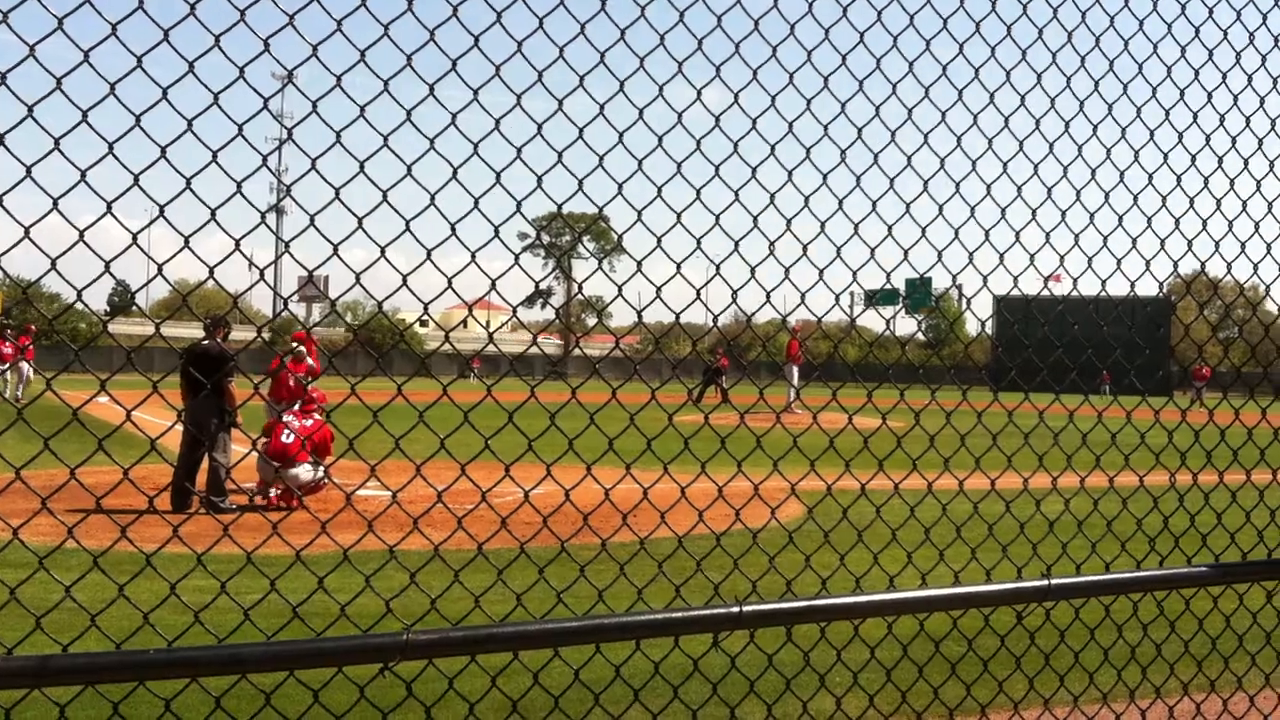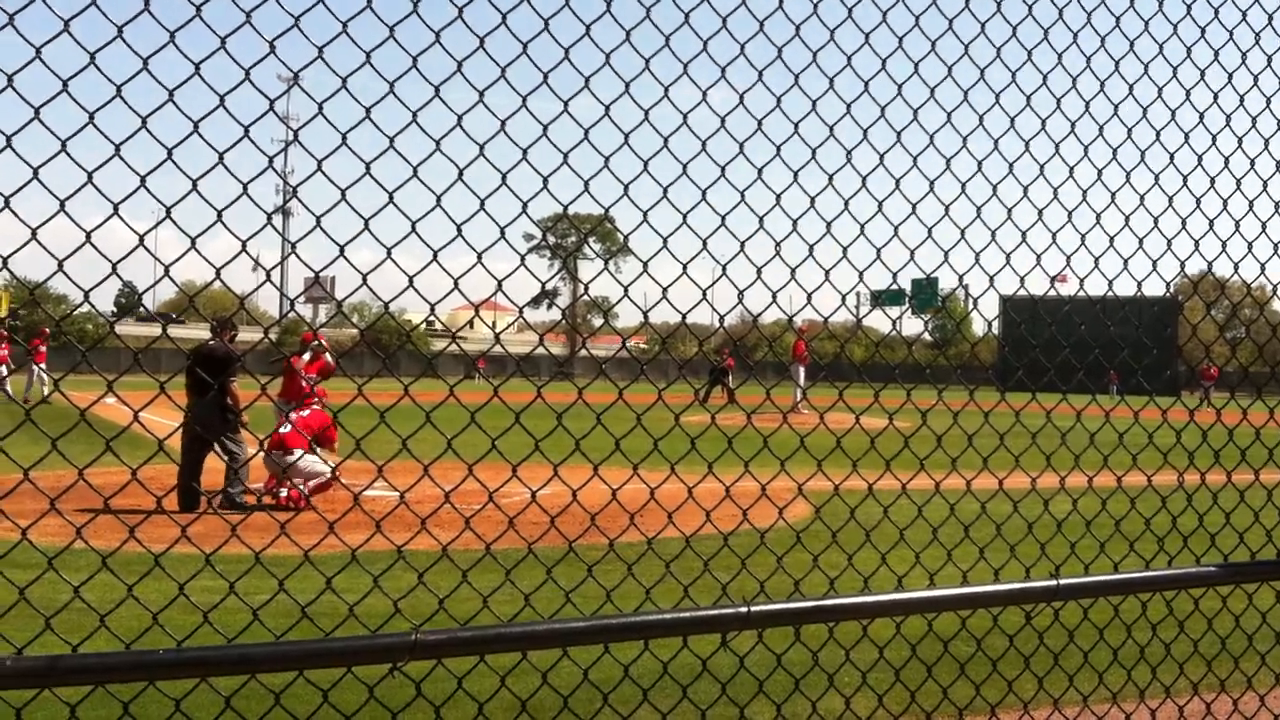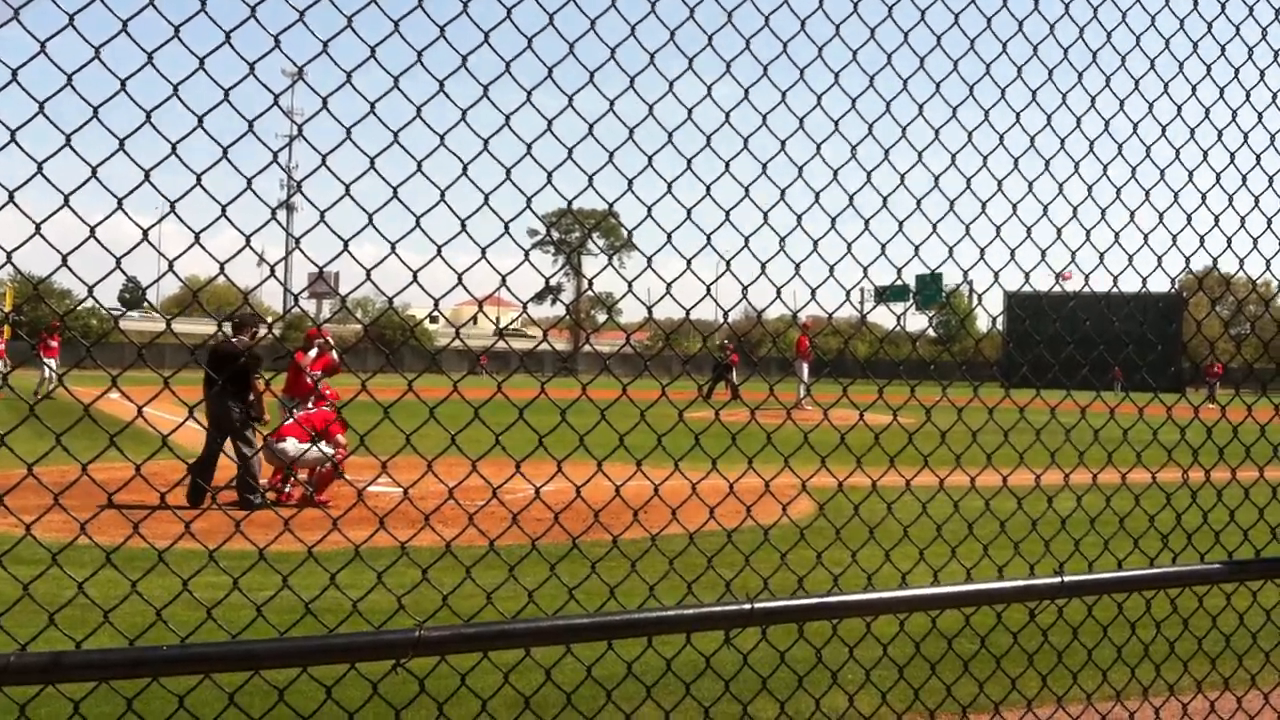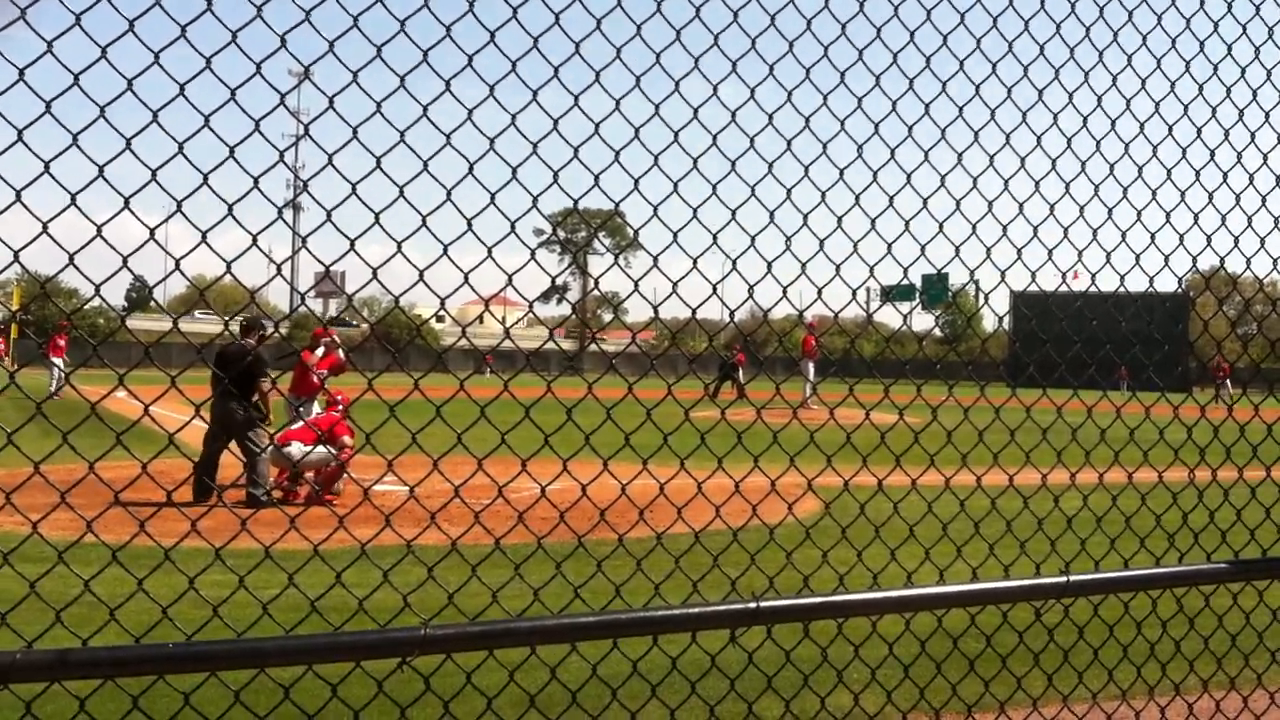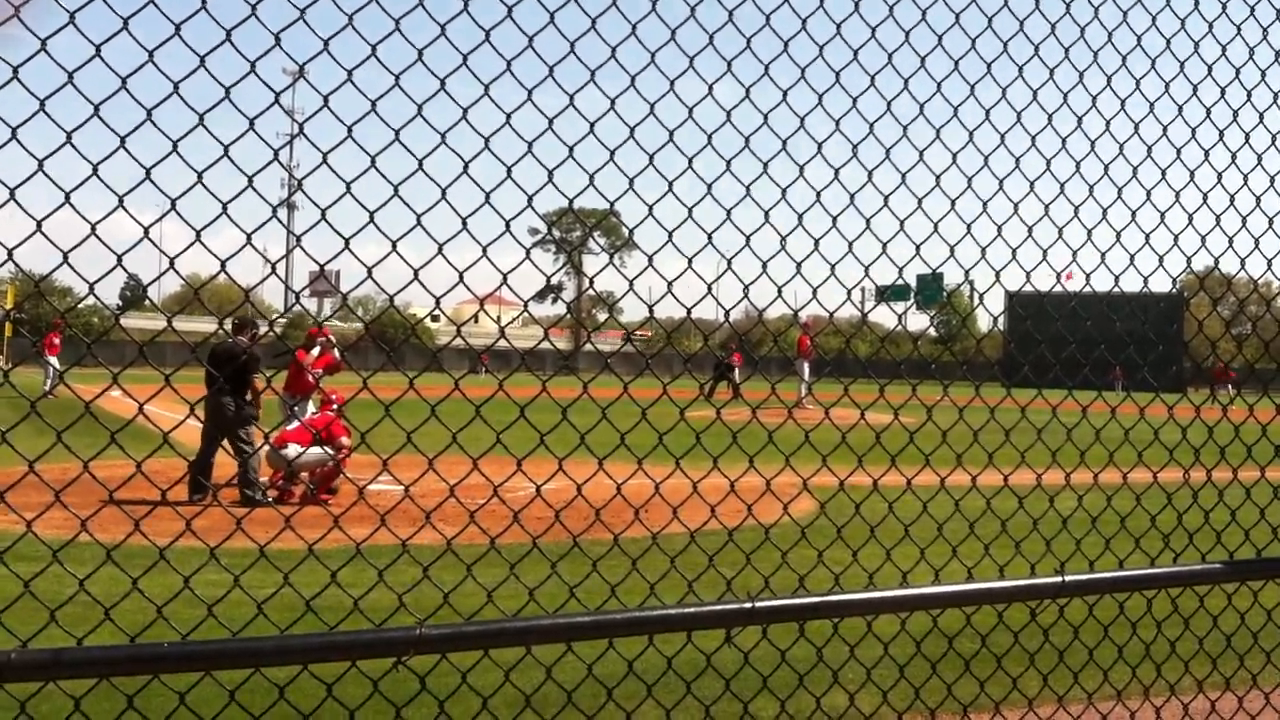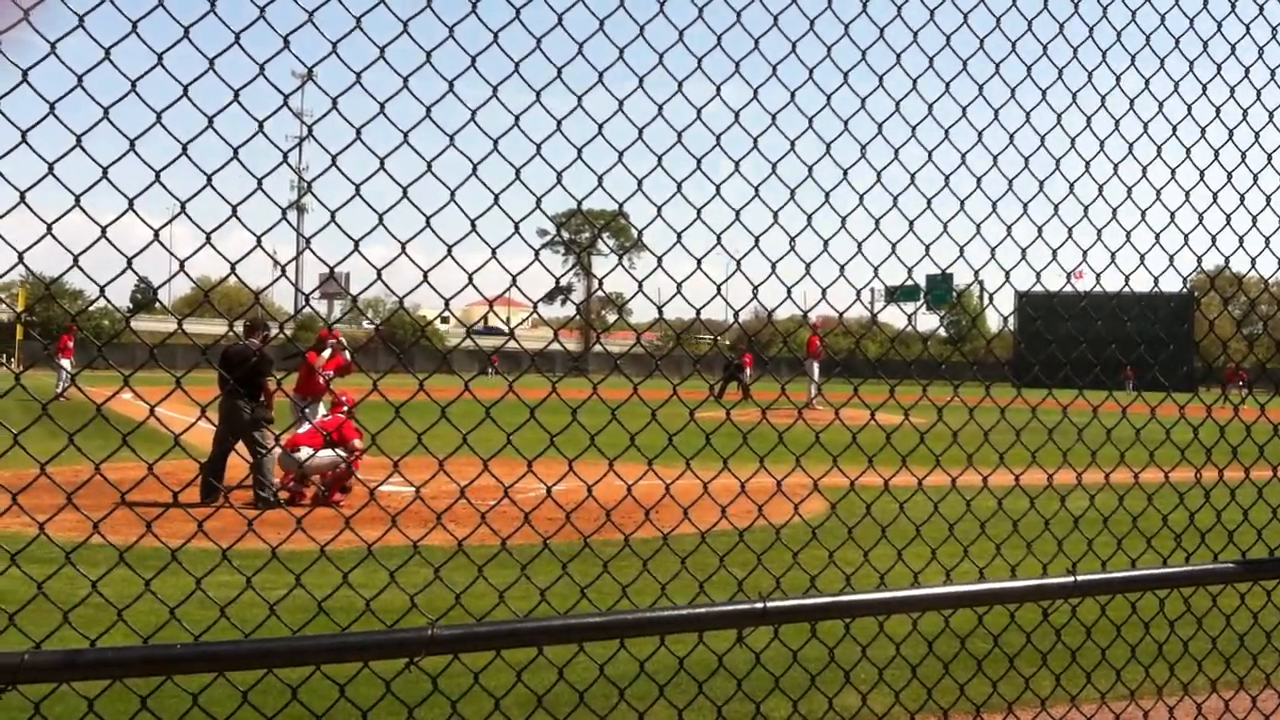
dt=0.4s
person 1, frame 1
left shoulder: (190, 351)
right shoulder: (223, 352)
left elbow: (183, 384)
right elbow: (228, 386)
right wrist: (235, 413)
left hip: (193, 408)
right hip: (215, 409)
left knee: (188, 455)
right knee: (219, 456)
left ankle: (180, 501)
right ankle: (216, 502)
person 1, frame 2
left shoulder: (196, 351)
right shoulder: (228, 352)
left elbow: (189, 384)
right elbow: (231, 386)
right wrist: (240, 412)
left hip: (195, 408)
right hip: (217, 409)
left knee: (191, 456)
right knee: (237, 452)
left ankle: (188, 501)
right ankle: (233, 498)
person 1, frame 3
left shoulder: (217, 348)
right shoulder: (250, 350)
left elbow: (206, 381)
right elbow: (256, 384)
left wrist: (209, 403)
right wrist: (262, 411)
left hip: (215, 404)
right hip: (237, 406)
left knee: (210, 451)
right knee: (248, 453)
left ankle: (196, 496)
right ankle: (250, 499)
person 1, frame 4
left shoulder: (224, 350)
right shoulder: (255, 354)
left elbow: (214, 381)
right elbow: (262, 387)
right wrist: (268, 412)
left hip: (219, 405)
right hip: (241, 408)
left knee: (211, 450)
right knee: (258, 452)
left ankle: (201, 493)
right ankle: (257, 496)
person 1, frame 5
left shoulder: (216, 348)
right shoulder: (248, 351)
left elbow: (208, 379)
right elbow: (254, 384)
right wrist: (257, 407)
left hip: (213, 402)
right hip: (234, 406)
left knee: (207, 448)
right knee: (247, 451)
left ankle: (197, 492)
right ankle: (252, 496)
person 1, frame 6
left shoulder: (228, 351)
right shoulder: (261, 354)
left elbow: (221, 382)
right elbow: (268, 387)
right wrist: (269, 409)
left hip: (227, 405)
right hip: (249, 408)
left knee: (219, 451)
right knee: (263, 453)
left ankle: (209, 494)
right ankle: (266, 498)
